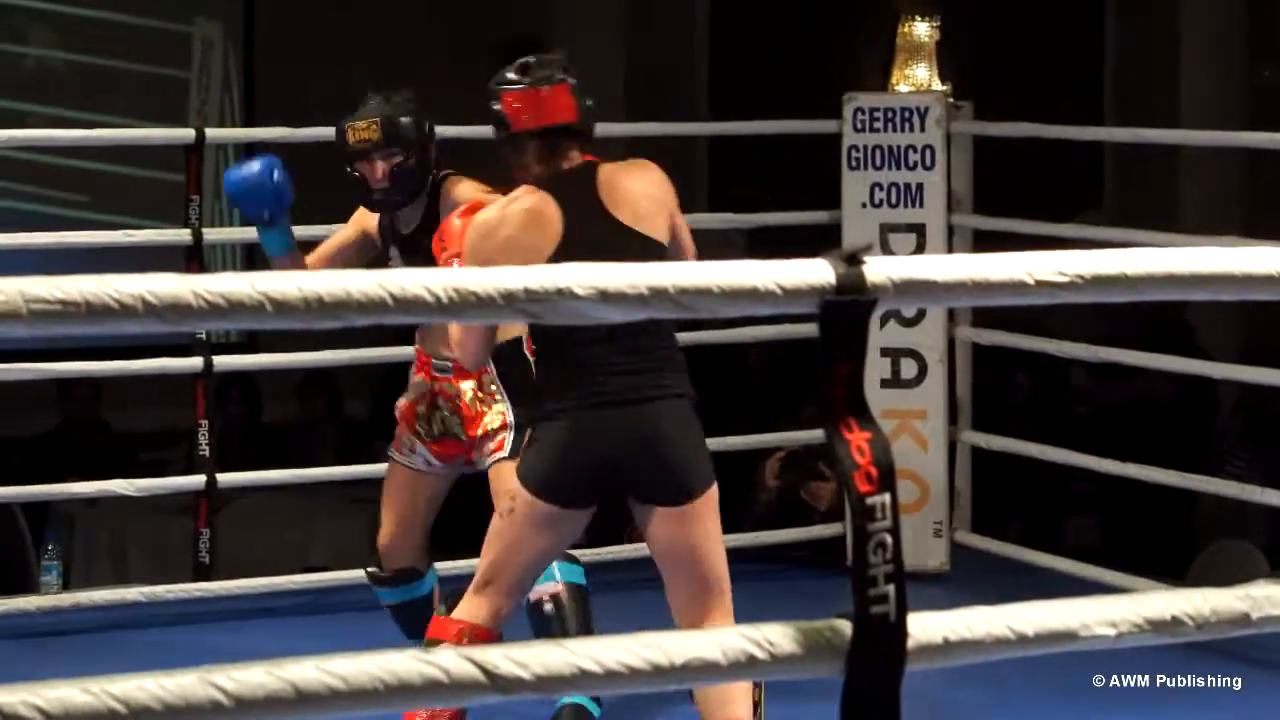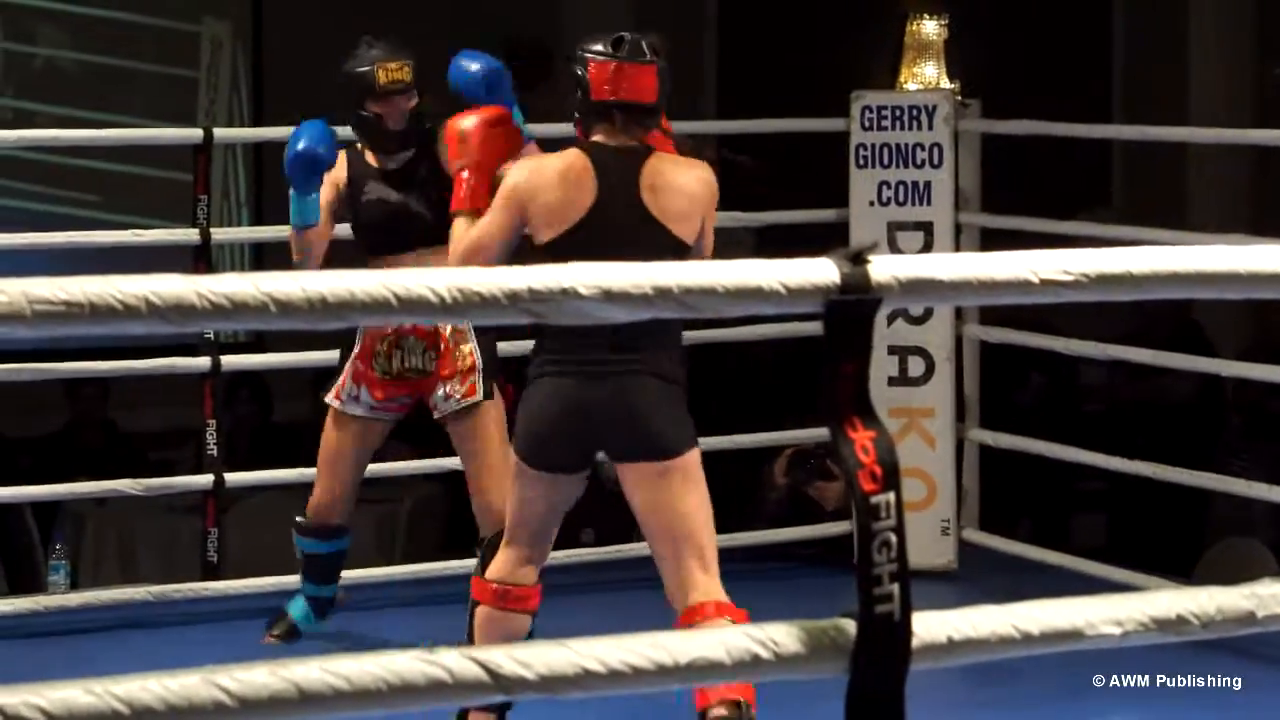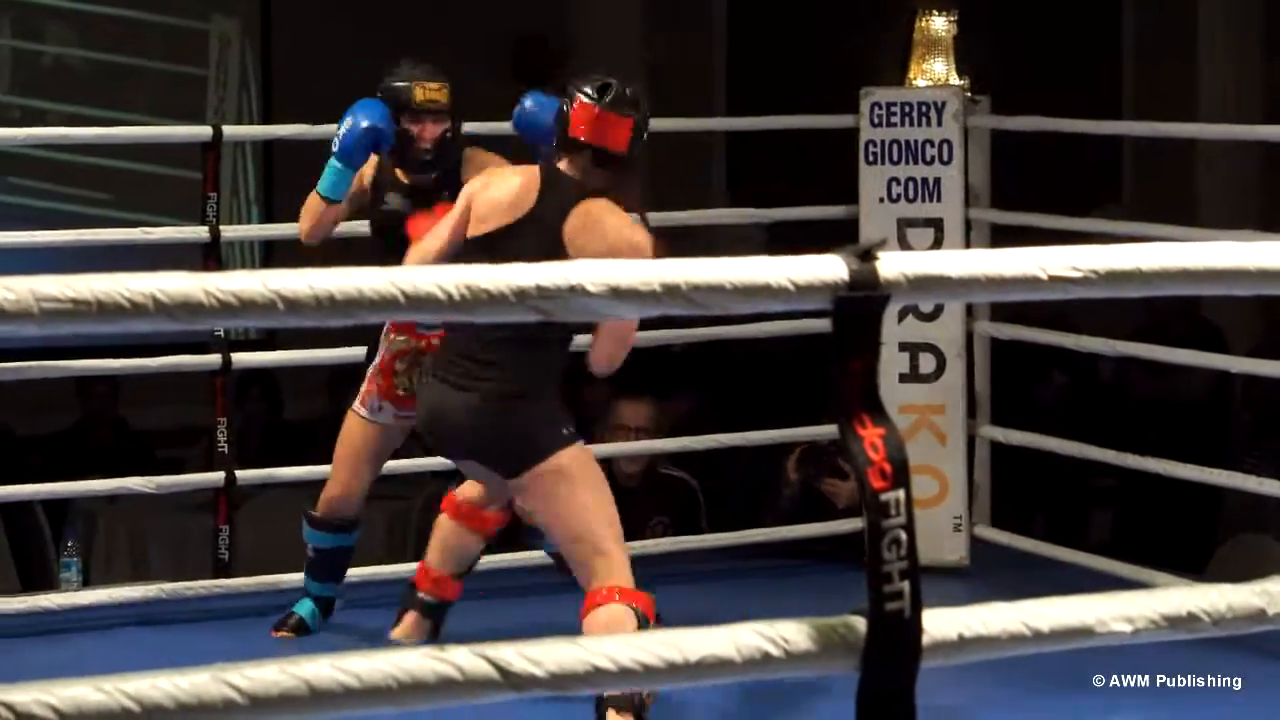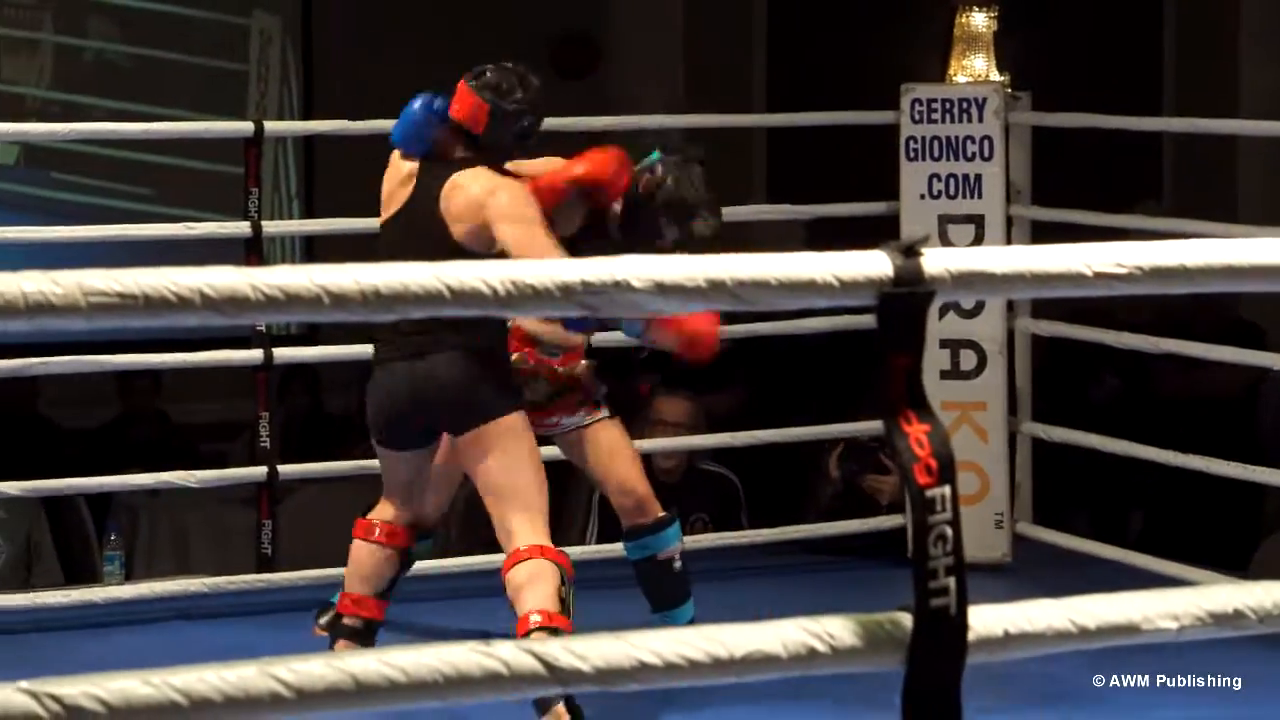
dt=0.3s
person 1, frame 1
left shoulder: (502, 225)
right shoulder: (647, 184)
left elbow: (470, 358)
left wrist: (457, 270)
left hip: (570, 435)
right hip: (666, 427)
left knee: (487, 597)
right knee: (709, 624)
person 1, frame 2
left shoulder: (535, 175)
right shoulder: (694, 180)
left elbow: (465, 272)
left wrist: (469, 182)
left hip: (555, 394)
right hip: (645, 398)
left knee: (520, 550)
right knee: (699, 586)
person 1, frame 3
left shoulder: (495, 184)
right shoulder: (626, 238)
left elbow: (418, 271)
right elbow: (604, 361)
left wrist: (438, 229)
left hip: (445, 398)
right hip: (517, 411)
left knee: (492, 487)
right knee: (609, 574)
left ankle: (418, 621)
person 1, frame 4
left shoulder: (404, 166)
right shoulder: (497, 191)
left wrist: (559, 182)
left hip: (396, 380)
right hip: (467, 379)
left knee: (401, 507)
right knee: (529, 537)
left ankle: (347, 641)
person 2, frame 1
left shoulder: (462, 199)
right shoulder: (372, 219)
right elbow: (304, 271)
right wrist: (270, 222)
left hip: (500, 388)
right hip: (431, 393)
right knee: (393, 553)
person 2, frame 2
left shoulder: (448, 144)
right shoulder: (340, 169)
right elbow: (308, 265)
right wrist: (304, 193)
left hip: (455, 337)
right hip: (381, 343)
left knee: (496, 505)
right knee: (328, 501)
right ankle: (314, 598)
person 2, frame 3
left shoulder: (474, 166)
right shoulder: (371, 168)
right elbow: (310, 234)
right wrist: (342, 161)
right hip: (401, 348)
right knee: (340, 498)
right ankle: (317, 598)
person 2, frame 4
left shoulder: (659, 246)
left elbow: (673, 336)
left wrist: (629, 315)
left hip: (571, 374)
left knee: (634, 498)
left ankle: (679, 625)
